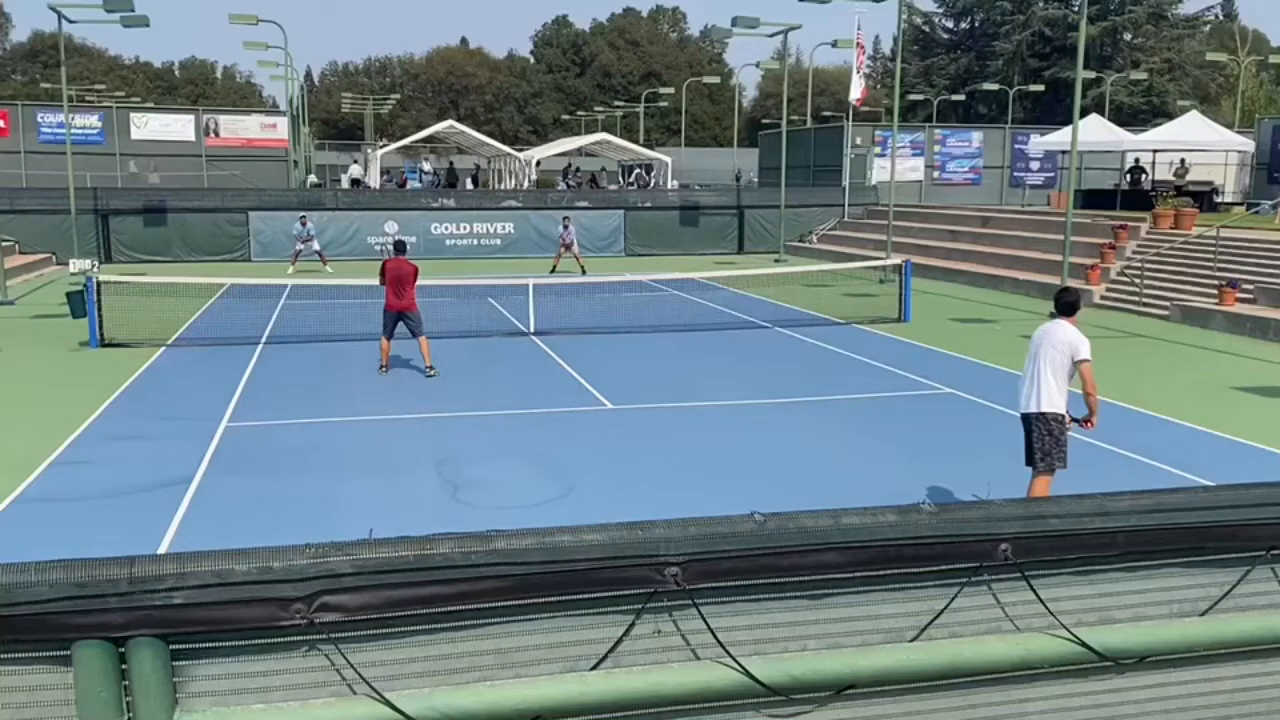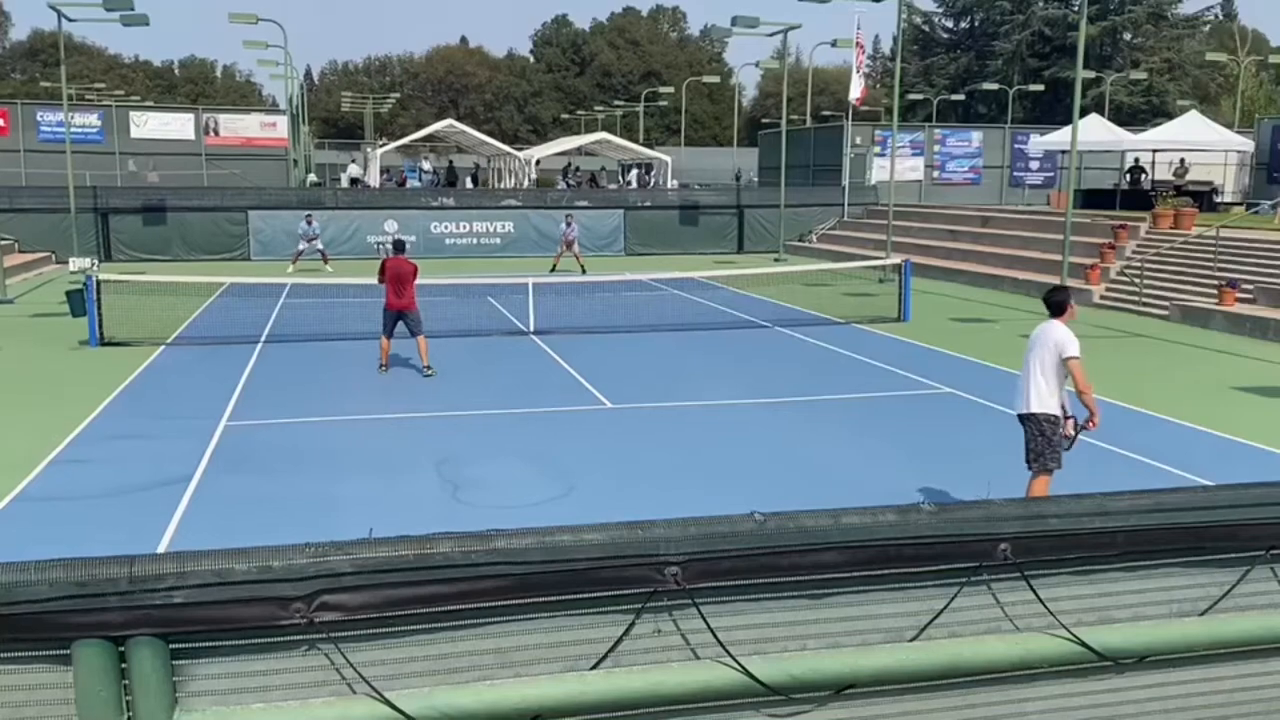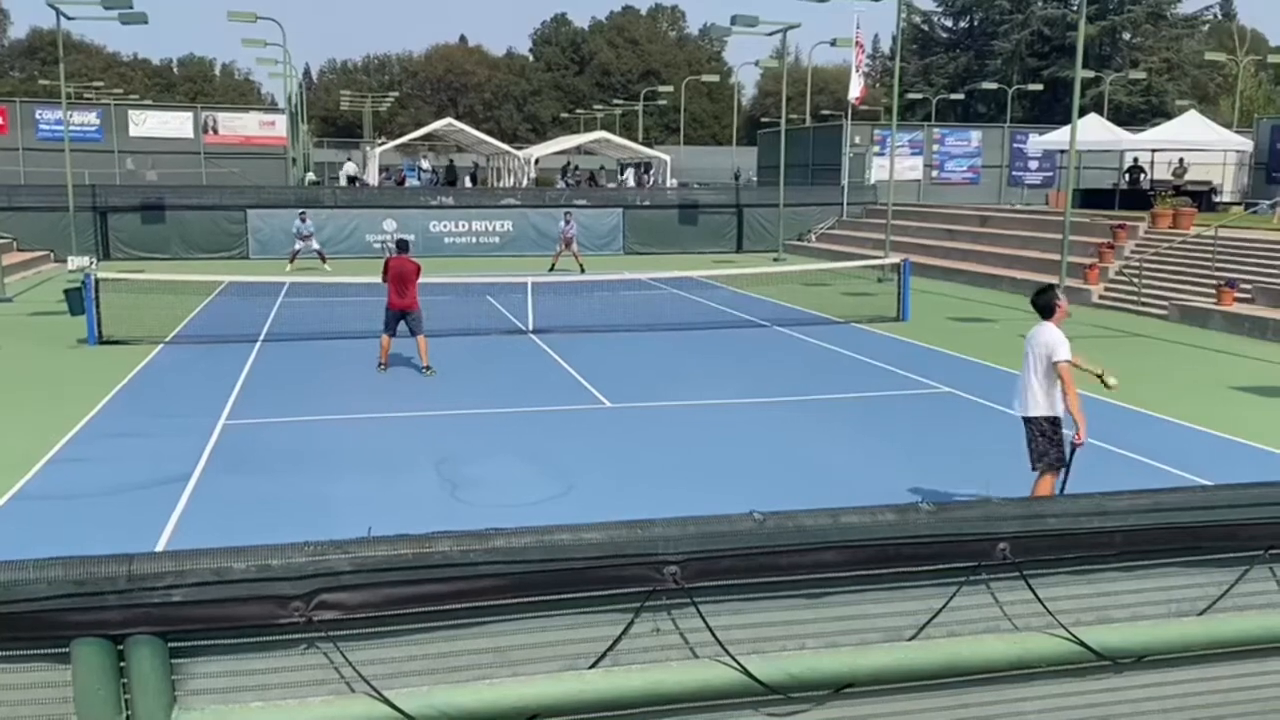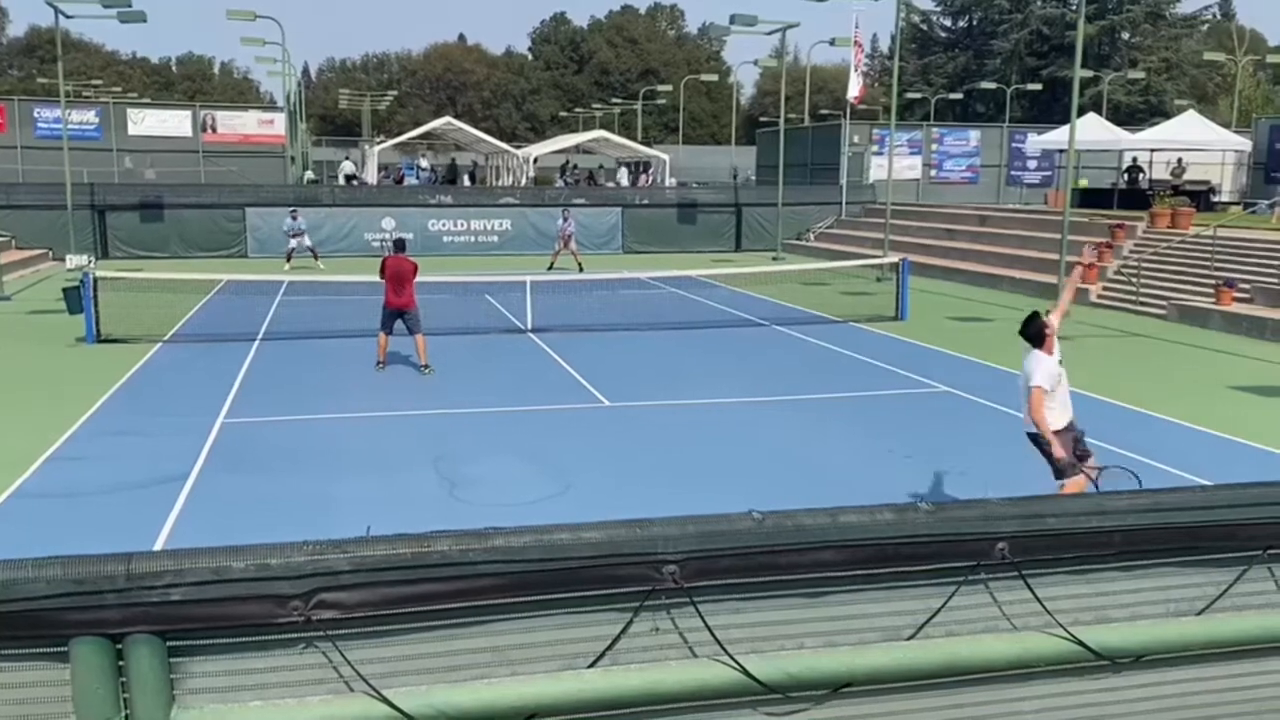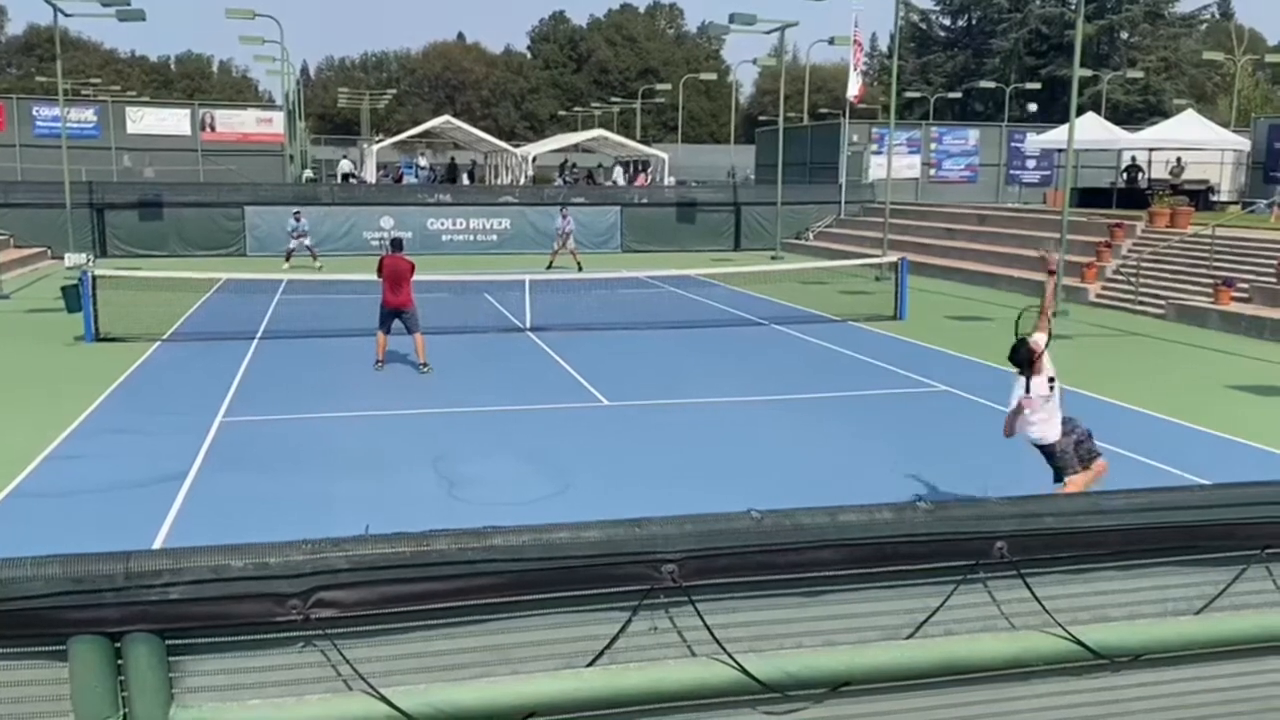
dt=0.3s
person 1, frame 1
left shoulder: (1042, 330)
right shoulder: (1077, 340)
right elbow: (1089, 389)
left wrist: (1063, 412)
right wrist: (1092, 414)
left hip: (1028, 407)
right hip: (1048, 410)
left knee: (1042, 468)
right knee: (1044, 471)
person 1, frame 2
left shoulder: (1041, 330)
right shoulder: (1066, 338)
right elbow: (1082, 387)
left wrist: (1066, 416)
right wrist: (1094, 413)
left hip: (1028, 407)
right hip: (1042, 411)
left knee: (1042, 469)
right knee: (1042, 471)
person 1, frame 3
left shoulder: (1039, 331)
right shoulder: (1055, 340)
left elbow: (1067, 359)
right elbow: (1068, 388)
left wrist: (1096, 371)
right wrist: (1080, 424)
left hip: (1032, 409)
right hip: (1042, 413)
left knee: (1054, 467)
right knee: (1049, 472)
person 1, frame 4
left shoulder: (1047, 342)
right shoulder: (1040, 370)
left elbow: (1063, 302)
right elbow: (1036, 411)
left wrist: (1081, 265)
right wrist: (1053, 444)
left hip: (1064, 424)
right hip: (1049, 431)
left knee: (1087, 467)
right knee: (1077, 482)
person 1, frame 5
left shoulder: (1037, 347)
right shoulder: (1024, 390)
left elbow: (1045, 313)
right elbow: (1008, 432)
left wrist: (1052, 275)
right wrist: (1017, 411)
left hip: (1066, 427)
right hip: (1051, 438)
left knee: (1099, 466)
right knee: (1075, 483)
